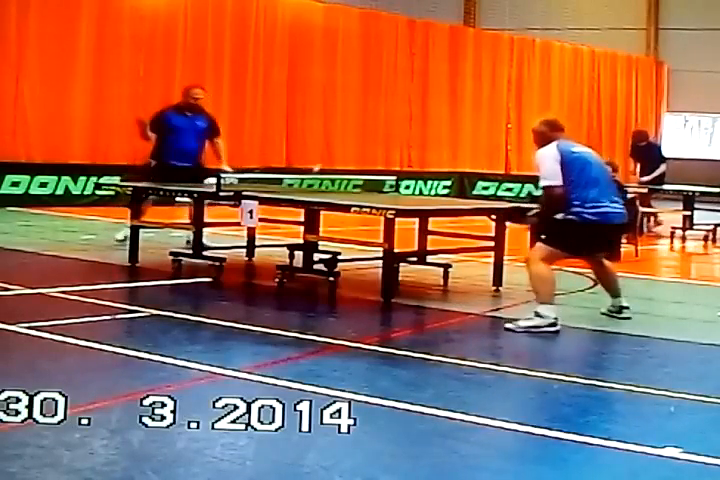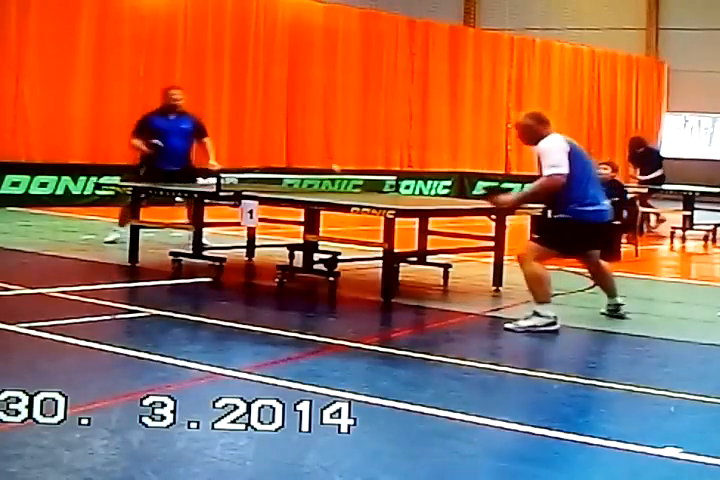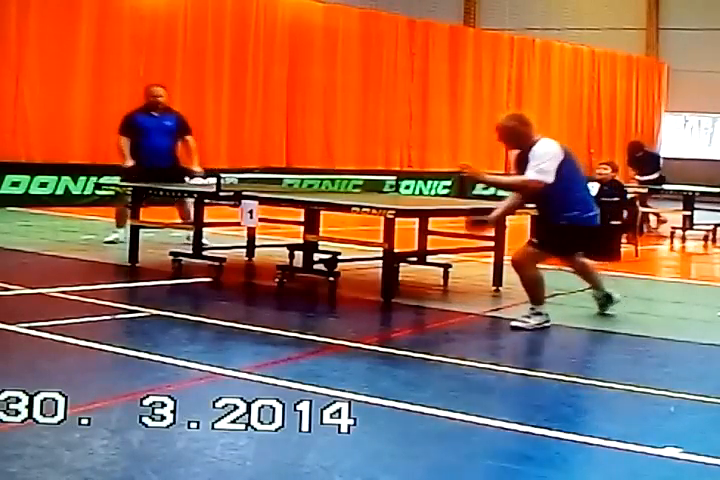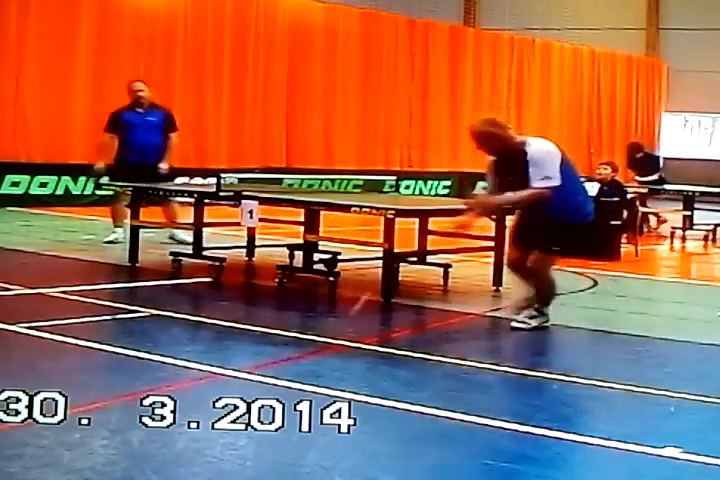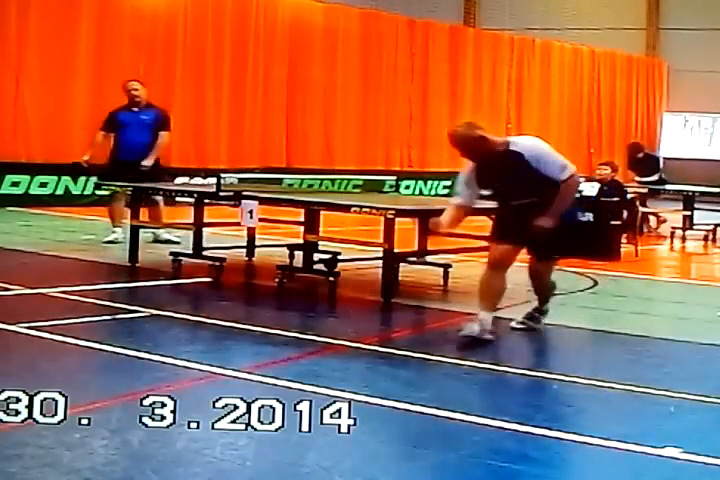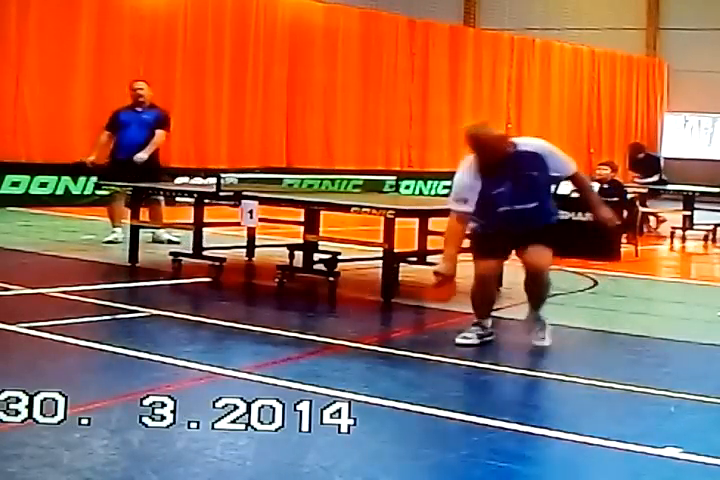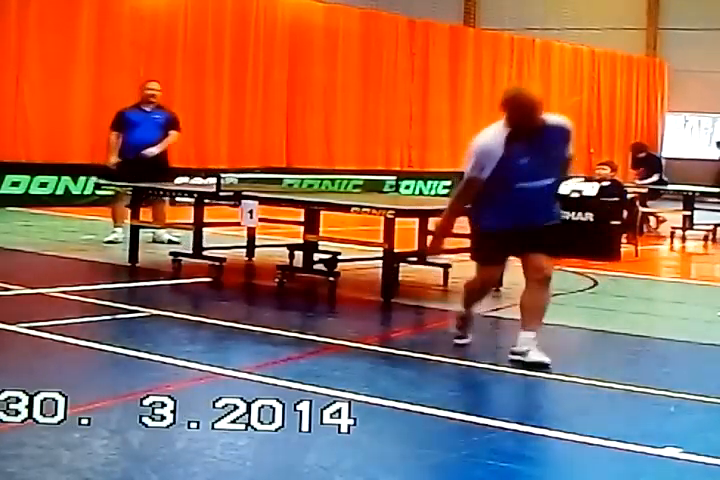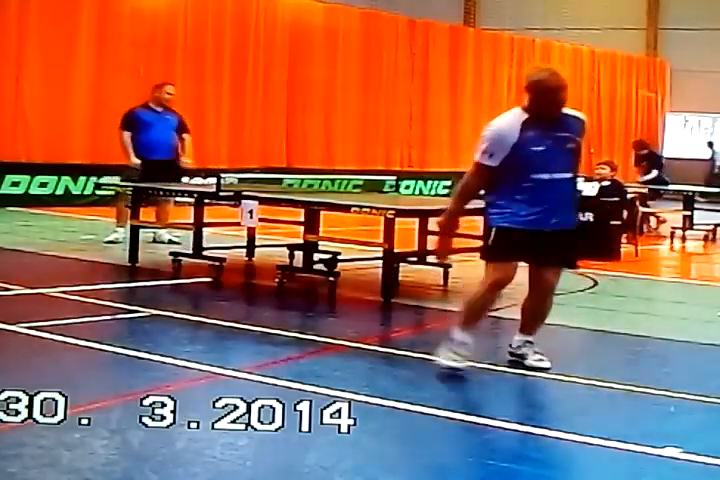
dt=0.2s
person 1, frame 1
left shoulder: (547, 152)
right shoulder: (586, 152)
left elbow: (555, 193)
left wrist: (540, 219)
right wrist: (548, 215)
left hip: (587, 218)
right hip: (615, 216)
left knee: (537, 258)
right knee: (595, 258)
left ankle: (546, 316)
right ankle: (619, 305)
person 1, frame 2
left shoulder: (550, 144)
right shoulder: (562, 145)
left elbow: (555, 181)
right elbow: (561, 189)
left wrist: (515, 199)
right wrist: (520, 199)
left hip: (578, 215)
right hip: (598, 213)
left knee: (529, 257)
right knee: (591, 258)
left ankle: (545, 316)
right ankle: (615, 304)
person 1, frame 3
left shoulder: (546, 149)
right shoulder: (522, 156)
left elbow: (533, 185)
right elbow: (522, 194)
left wrist: (487, 178)
right wrist: (496, 215)
left hip: (573, 219)
right hip: (578, 217)
left knee: (522, 260)
right knee: (573, 258)
left ankle: (539, 313)
right ankle: (603, 294)
person 1, frame 4
left shoulder: (540, 150)
right shoulder: (498, 163)
left elbow: (542, 192)
right elbow: (495, 196)
left wrist: (499, 201)
right wrist: (471, 215)
left hip: (571, 216)
right hip: (537, 213)
left knee: (537, 265)
right knee: (515, 260)
left ankle: (540, 312)
right ankle: (537, 295)
person 1, frame 5
left shoulder: (531, 148)
right shoulder: (474, 169)
left elbow: (571, 179)
right elbow: (461, 206)
left wrist: (552, 216)
right wrist: (442, 223)
left hip: (551, 216)
right hip: (512, 216)
left knee: (539, 271)
right knee: (496, 260)
left ankle: (541, 310)
right ankle: (484, 322)
person 1, frame 6
left shoulder: (538, 150)
right shoulder: (470, 171)
left elbow: (576, 176)
right elbow: (459, 218)
left wrist: (598, 207)
right wrist: (448, 262)
left hip: (538, 224)
right hip: (493, 228)
left knee: (538, 268)
right knee: (485, 274)
left ankle: (535, 315)
right ankle: (482, 324)
person 1, frame 7
left shoulder: (560, 128)
right shoulder: (491, 141)
right elbow: (470, 186)
right wrist: (446, 224)
left hip: (542, 219)
right hip: (495, 221)
left knee: (541, 275)
right knee: (488, 279)
left ankle: (526, 344)
right ankle: (465, 316)
person 1, frame 8
left shoulder: (576, 123)
right shoulder: (505, 127)
right elbow: (479, 175)
left wrist: (567, 202)
right wrist: (452, 215)
left hip: (558, 222)
right hip: (509, 218)
left knee: (545, 286)
right knee: (498, 279)
left ankle: (523, 344)
right ankle: (459, 339)
person 2, frame 1
left shoulder: (207, 119)
right shoulder: (166, 114)
left elbow: (216, 141)
right elbow: (151, 135)
left wrist: (223, 163)
right wrist: (147, 133)
left hip: (193, 167)
right hip: (163, 164)
right ankle: (131, 229)
person 2, frame 2
left shoulder: (191, 120)
right shoulder: (149, 119)
left elbow: (204, 140)
right elbow: (134, 141)
left wrist: (211, 159)
right wrist: (144, 149)
left hip: (182, 170)
right hip: (153, 168)
right ankle: (119, 231)
person 2, frame 3
left shoulder: (176, 117)
right shoulder: (133, 117)
left elbow: (188, 139)
right elbow: (123, 139)
left wrist: (194, 163)
right wrist: (127, 159)
left hip: (169, 167)
right hip: (140, 167)
left knee: (183, 199)
right knee: (126, 199)
right ankle: (119, 232)
person 2, frame 4
left shoulder: (163, 113)
right shoulder: (120, 114)
left elbow: (172, 138)
right elbow: (110, 137)
left wrist: (165, 161)
right wrist: (102, 161)
left hip: (155, 165)
right hip: (126, 165)
left knee: (167, 197)
right knee: (120, 197)
left ankle: (174, 231)
right ankle: (118, 232)
person 2, frame 5
left shoulder: (159, 113)
right shoulder: (117, 114)
left elbow: (163, 137)
right elbow: (103, 135)
left wrist: (151, 158)
right wrist: (89, 154)
left hip: (146, 164)
right hip: (119, 163)
left knee: (154, 198)
right knee: (116, 196)
left ankle: (159, 232)
right ankle: (117, 231)
person 2, frame 6
left shoulder: (159, 114)
right shoulder: (119, 113)
left elbow: (160, 136)
right elbow: (107, 135)
left wrist: (146, 152)
right wrist: (94, 154)
left hip: (147, 163)
right hip: (119, 162)
left knee: (154, 197)
right knee: (116, 195)
left ankle: (159, 232)
right ankle: (117, 231)
person 2, frame 7
left shoulder: (168, 115)
right shoulder: (125, 113)
left elbow: (173, 135)
right elbow: (115, 135)
left wrist: (157, 149)
right wrist: (113, 156)
left hip: (157, 163)
right hip: (128, 162)
left knee: (160, 197)
right knee: (121, 195)
left ankle: (160, 232)
right ankle: (118, 231)
person 2, frame 8
left shoulder: (175, 117)
right shoulder: (135, 113)
left elbow: (185, 137)
right elbow: (125, 135)
left wrist: (186, 156)
right wrist: (132, 156)
left hip: (169, 163)
right hip: (142, 163)
left knee: (166, 197)
right knee: (128, 195)
left ankle: (161, 232)
right ankle: (120, 231)
